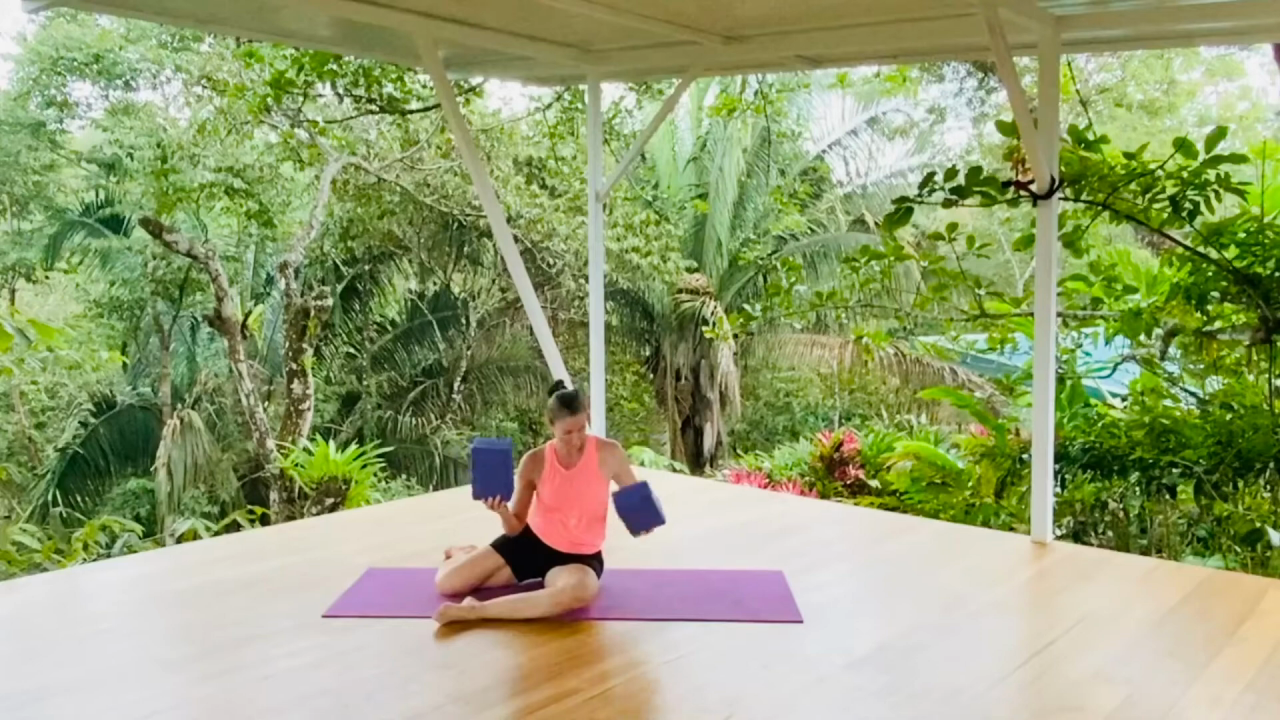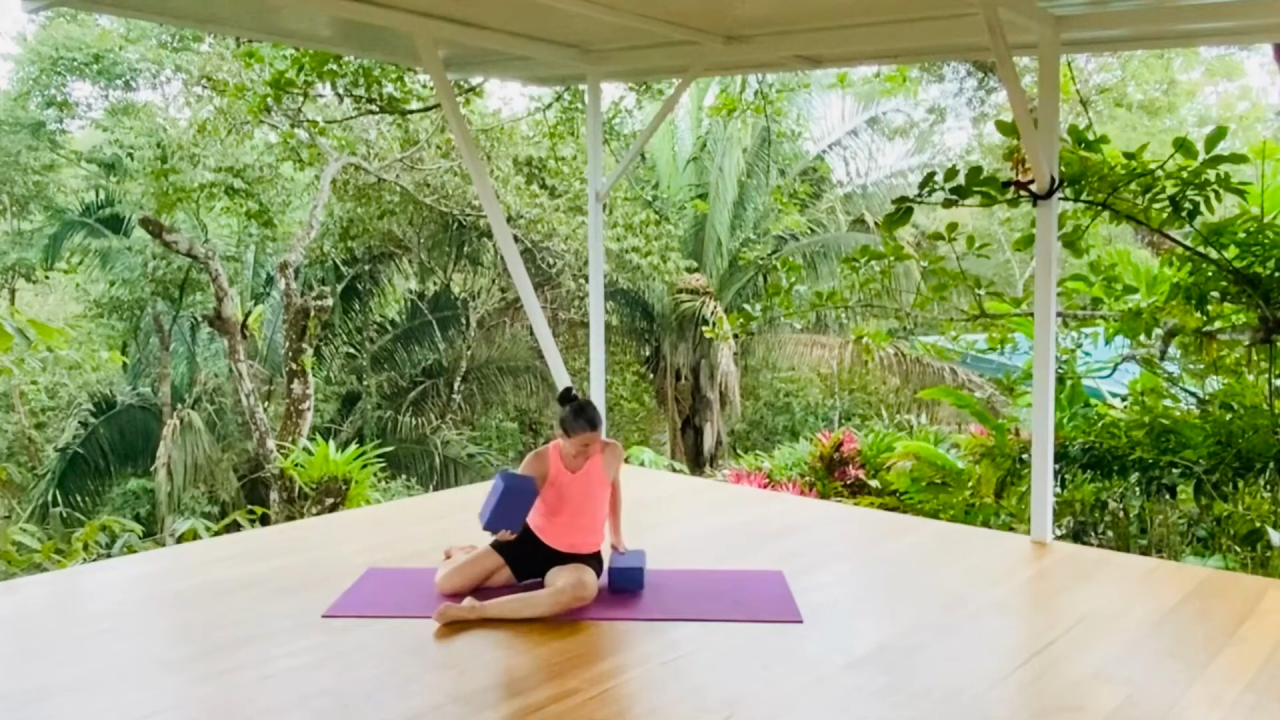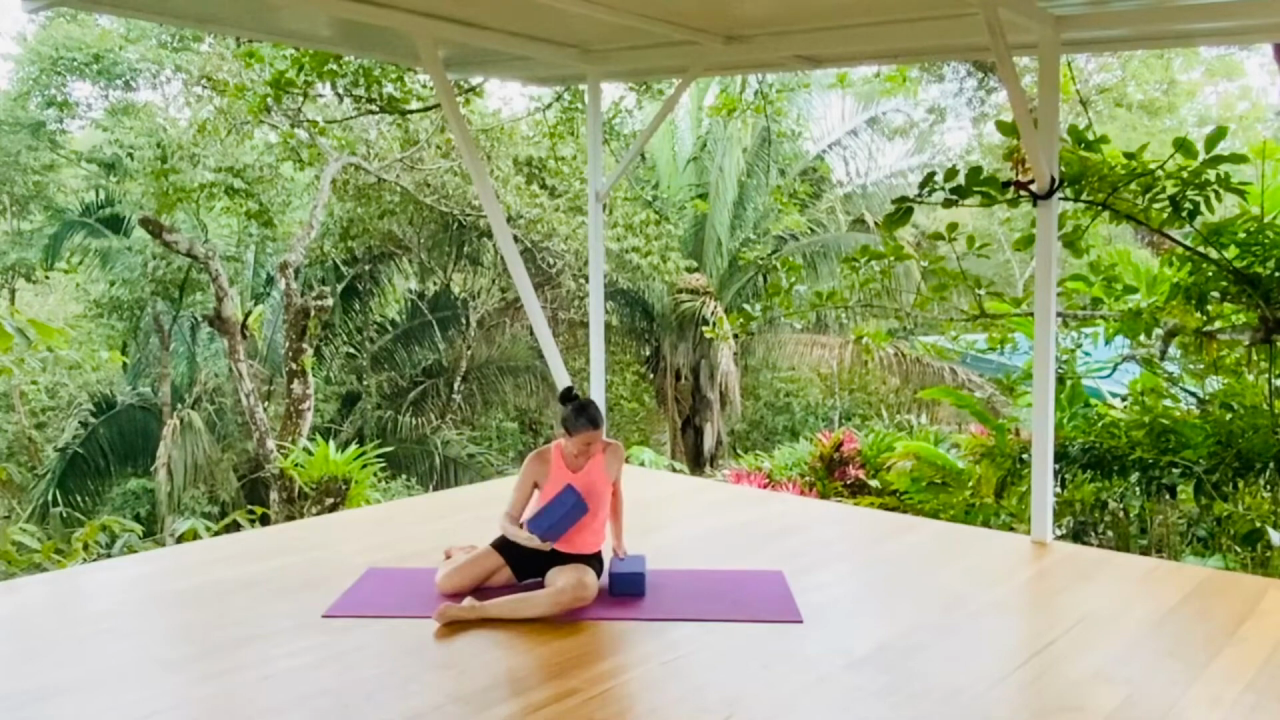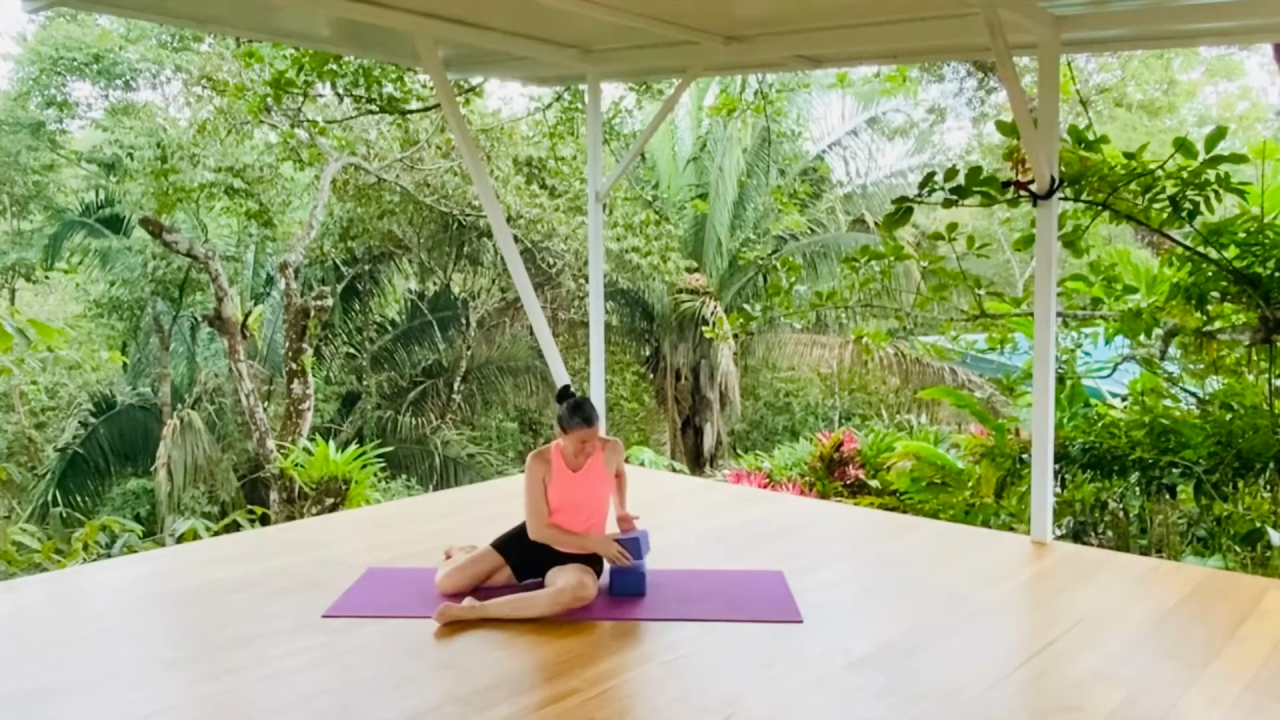
dt=0.5s
person 1, frame 1
left shoulder: (609, 453)
right shoulder: (534, 462)
right elbow: (515, 527)
right wrist: (503, 513)
left hip: (579, 556)
right hip: (532, 541)
left knee: (579, 592)
right knee: (447, 583)
left ankle: (476, 610)
right ankle: (469, 554)
person 1, frame 2
left shoulder: (612, 453)
right shoulder: (538, 462)
left wrist: (616, 534)
right wrist: (502, 529)
left hip: (579, 556)
right hip: (532, 540)
left knee: (580, 590)
right knee: (446, 582)
left ankle: (475, 610)
right ankle: (468, 554)
person 1, frame 3
left shoulder: (613, 454)
right shoulder: (539, 462)
right elbow: (508, 519)
left wrist: (618, 540)
right wrist: (524, 538)
left hip: (580, 557)
right hip: (534, 543)
left knee: (581, 590)
right knee: (446, 582)
left ankle: (476, 610)
right ankle: (468, 554)
person 1, frame 4
left shoulder: (612, 450)
right shoulder: (539, 461)
right elbow: (536, 530)
left wrist: (621, 512)
right wrist: (593, 542)
left hip: (580, 556)
right hip: (533, 541)
left knee: (582, 590)
right knee: (447, 582)
left ankle: (476, 610)
right ankle: (468, 554)
